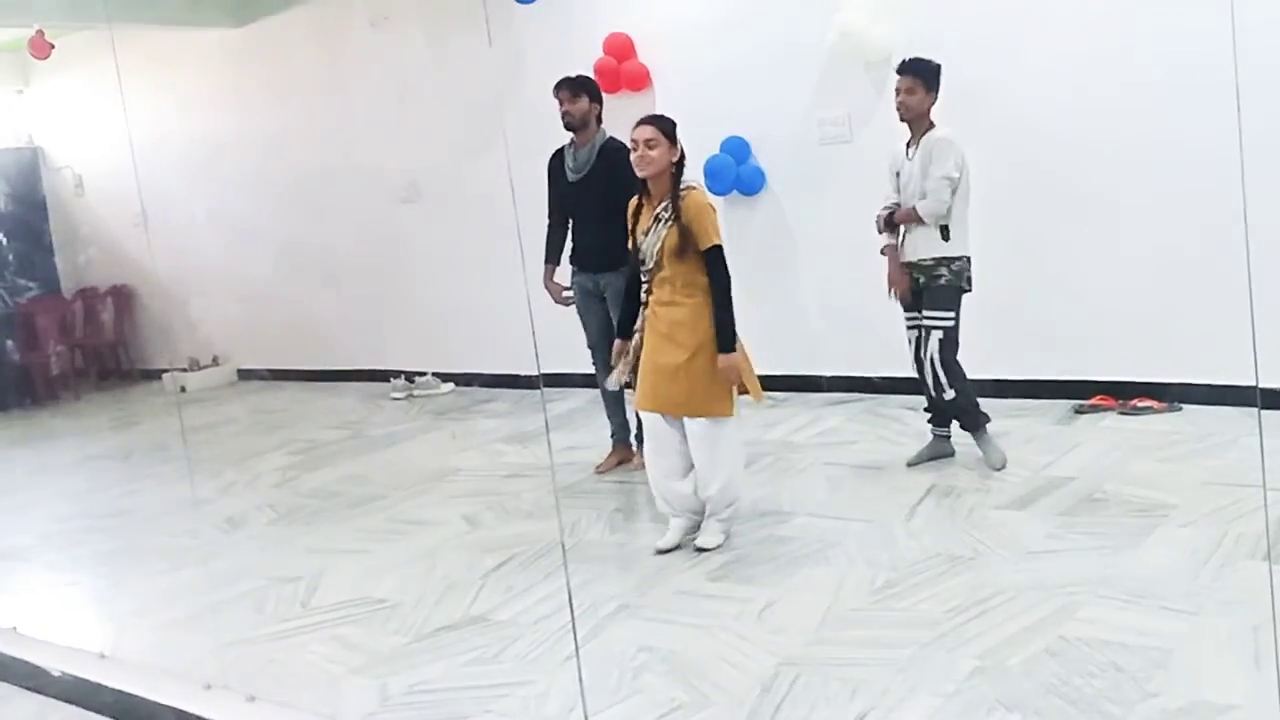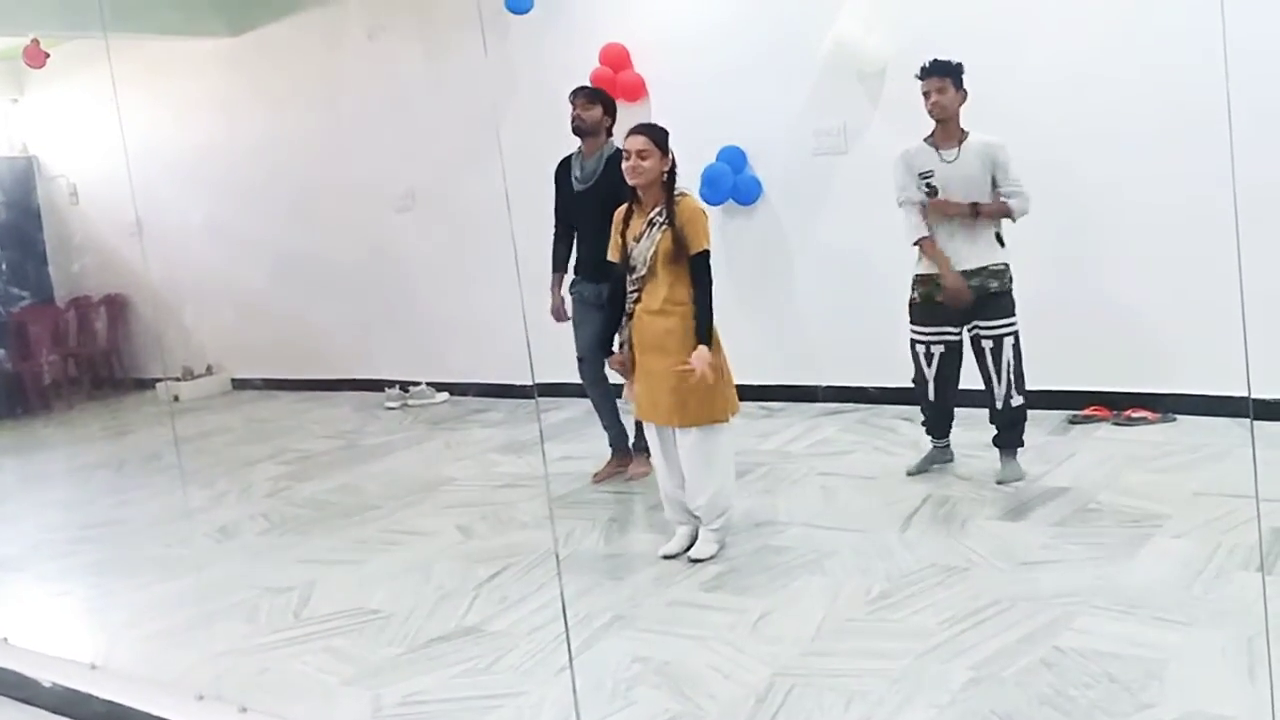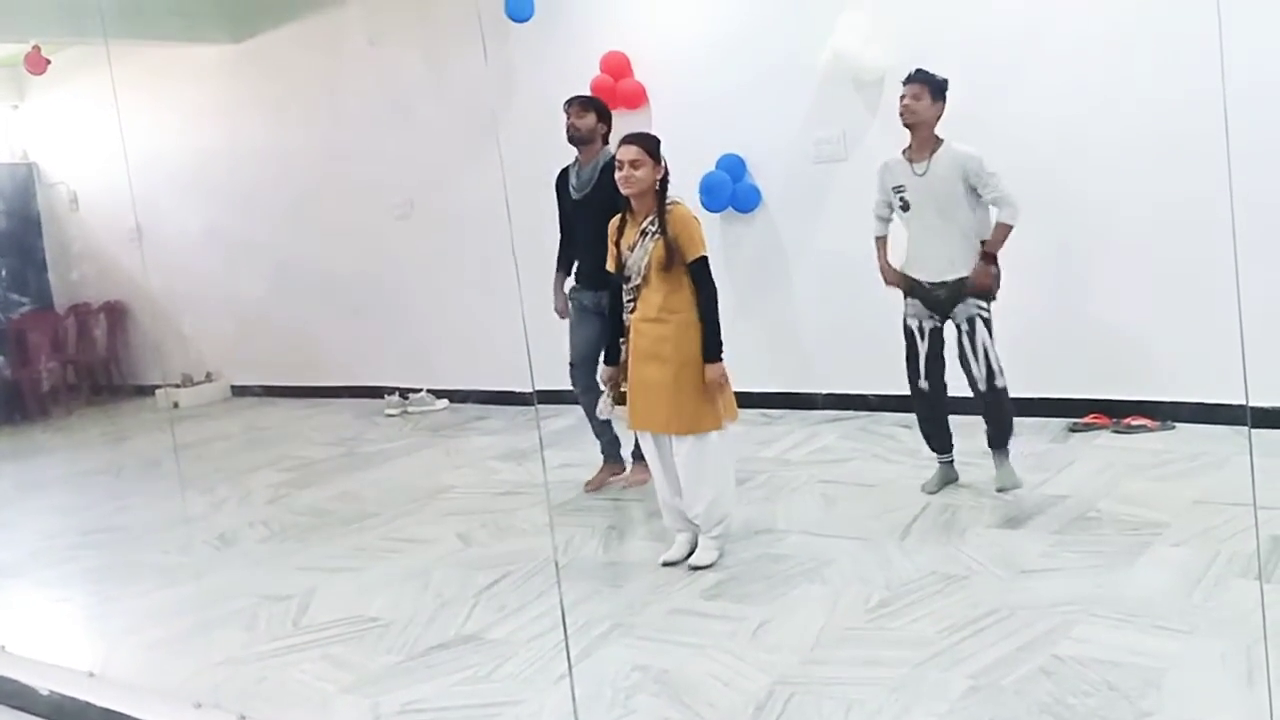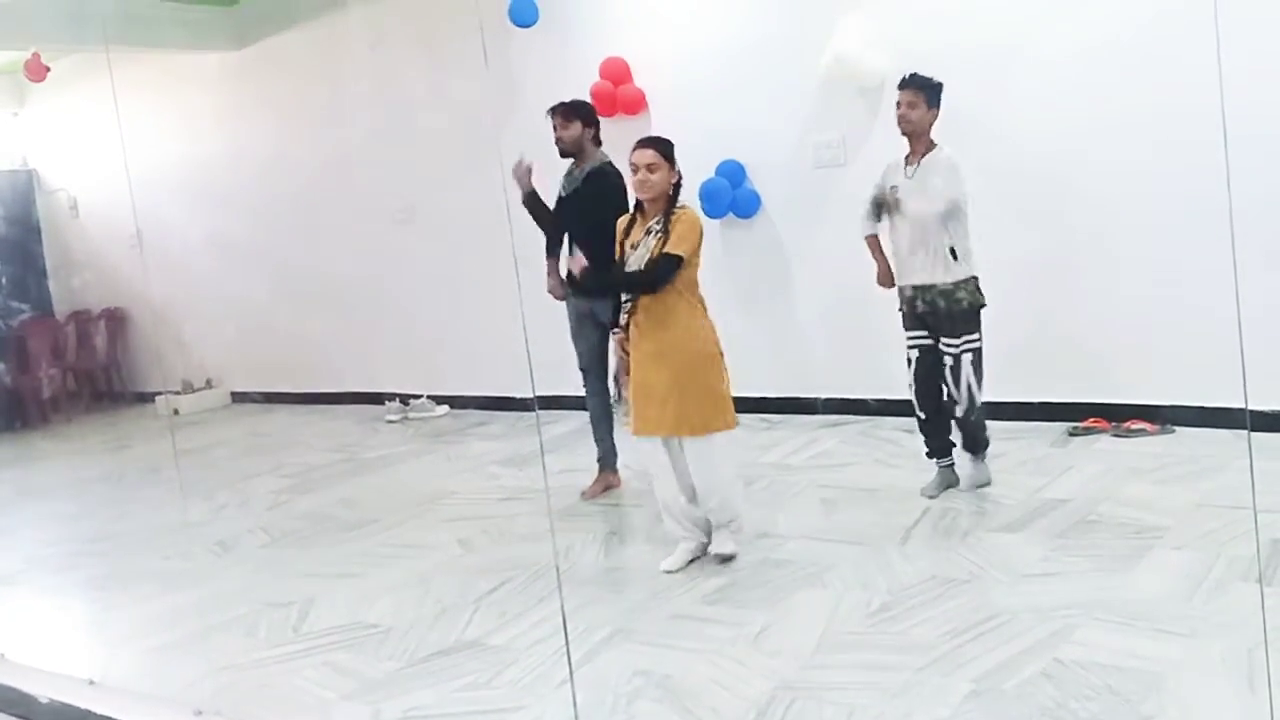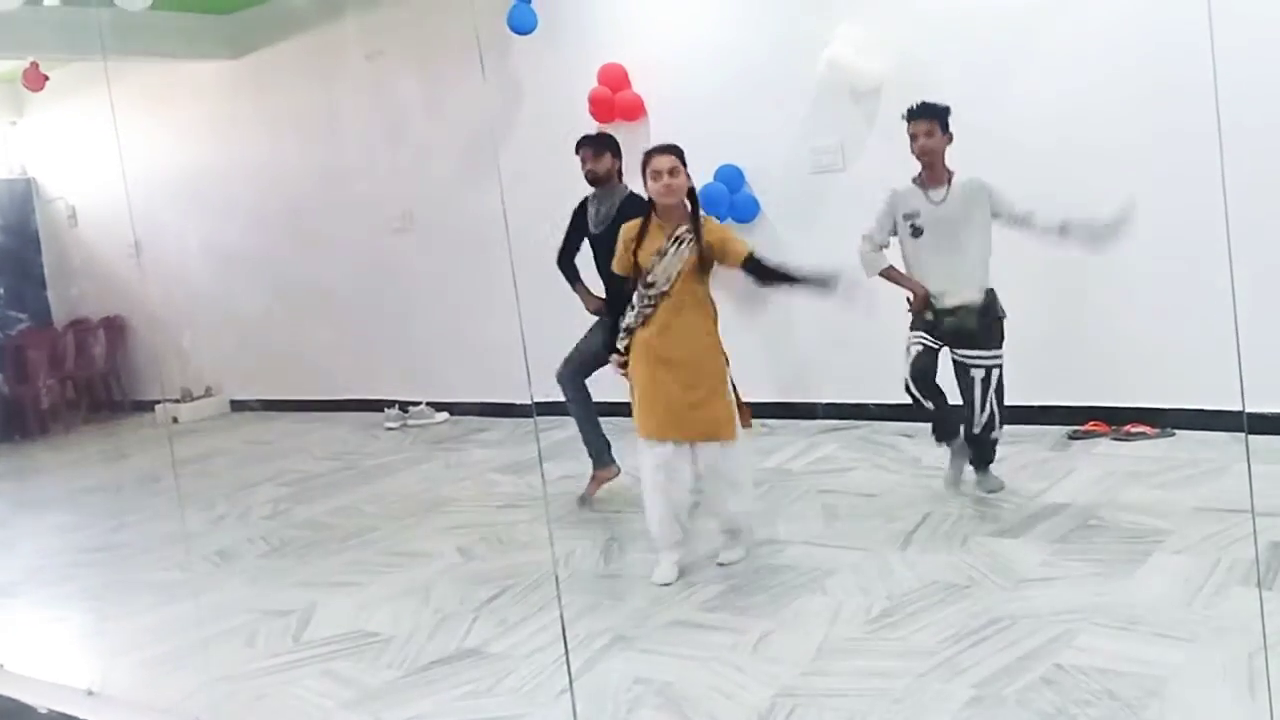
dt=0.5s
person 1, frame 1
left shoulder: (693, 204)
right shoulder: (637, 207)
left elbow: (719, 276)
left wrist: (728, 344)
right wrist: (624, 332)
left hip: (697, 330)
right hip: (657, 331)
left knee: (707, 427)
right knee: (659, 429)
left ankle: (717, 516)
right ankle: (682, 514)
person 1, frame 2
left shoulder: (685, 210)
right shoulder: (623, 217)
left elbow: (703, 281)
right elbow: (620, 284)
left wrist: (705, 342)
right wrist: (612, 345)
left hip: (684, 335)
right hip: (644, 340)
left knee: (699, 433)
right knee: (661, 436)
left ankle: (712, 525)
right ankle: (684, 522)
person 1, frame 3
left shoulder: (678, 218)
right shoulder: (618, 227)
left elbow: (705, 288)
right elbow: (617, 296)
left wrist: (713, 355)
right wrist: (612, 358)
left hip: (683, 345)
right hip: (643, 349)
left knee: (697, 441)
right knee: (657, 444)
left ankle: (711, 532)
right ankle: (683, 530)
person 1, frame 4
left shoulder: (686, 221)
right shoulder: (627, 226)
left elbow: (654, 279)
left wrist: (590, 273)
right wrist: (622, 335)
left hip: (689, 349)
right hip: (647, 350)
left knee: (701, 443)
right knee: (665, 448)
left ankle: (724, 526)
right ankle: (689, 535)
person 1, frame 5
left shoulder: (709, 232)
right shoulder: (633, 233)
left elbow: (761, 271)
left wrist: (817, 281)
right wrist: (618, 348)
left hip: (702, 361)
right hip: (651, 360)
left knee: (717, 456)
right knee: (660, 456)
left ankle: (735, 533)
right ankle: (668, 549)
person 2, frame 1
left shoulder: (943, 143)
right shoulder: (900, 154)
left elbow: (935, 205)
right elbow: (893, 209)
left wrist: (891, 220)
right wrist: (894, 263)
left hip: (944, 265)
right hip: (912, 269)
left knee: (938, 356)
right knee: (923, 359)
left ankle: (979, 431)
right ankle: (941, 435)
person 2, frame 2
left shoulder: (989, 149)
right shoulder: (911, 159)
left elbow: (1018, 201)
right elbow: (915, 222)
left wrist: (968, 210)
right wrist: (946, 272)
left hip: (989, 276)
right hip: (934, 280)
left knee: (1002, 368)
right knee: (931, 371)
left ankle: (1009, 452)
right ankle: (939, 444)
person 2, frame 3
left shoulder: (963, 160)
right shoulder: (890, 169)
left elbow: (1006, 206)
right elbow: (881, 218)
left wrist: (988, 259)
right wrist: (883, 262)
left hip: (968, 280)
right hip: (919, 284)
left knee: (983, 367)
right knee: (923, 376)
left ankle: (1001, 455)
right ankle: (944, 462)
person 2, frame 4
left shoulder: (942, 163)
right shoulder: (895, 170)
left elbow: (932, 210)
right elbow: (869, 218)
left wrist: (893, 204)
right wrist: (880, 263)
left hip: (953, 288)
right hip: (913, 292)
left knee: (962, 379)
right knee: (923, 382)
left ankle: (978, 456)
right ankle: (943, 465)
person 2, frame 5
left shoulder: (978, 190)
right shoulder: (899, 199)
left elbow: (1027, 219)
right elbow: (869, 251)
left wrist: (1085, 230)
right wrist: (911, 286)
left hip: (977, 309)
right hip: (928, 314)
left knee: (984, 397)
right knee: (918, 375)
left ankle: (981, 464)
right ankle: (954, 440)
person 3, frame 1
left shoulder: (616, 154)
right shoulder: (558, 161)
left elbow: (634, 215)
right elbow: (557, 220)
right wrist: (549, 274)
left hip: (620, 272)
right hip: (584, 276)
right knee: (602, 359)
left ankle: (645, 440)
right ankle: (621, 443)
person 3, frame 2
left shoulder: (621, 165)
right shoulder: (565, 169)
right elbow: (563, 231)
right wrist: (556, 287)
left hip: (622, 283)
right hip: (585, 285)
right knee: (589, 367)
left ankle: (642, 450)
right ankle: (619, 450)
person 3, frame 3
left shoulder: (618, 173)
right shoulder: (565, 178)
right wrist: (559, 283)
right hip: (585, 292)
right knee: (581, 372)
left ankle: (641, 458)
right ankle: (611, 457)
person 3, frame 4
left shoulder: (604, 179)
right shoulder: (575, 178)
left elbow: (551, 223)
right elbow: (556, 227)
left wrist: (527, 192)
right wrist: (552, 271)
left hip: (614, 296)
right hip: (581, 298)
right knee: (593, 381)
right ankle: (607, 468)
person 3, frame 5
left shoulder: (636, 209)
right shoulder: (586, 209)
right elbow: (565, 258)
right wrist: (585, 295)
right hip: (614, 315)
right knee: (569, 374)
right ankle: (603, 463)
